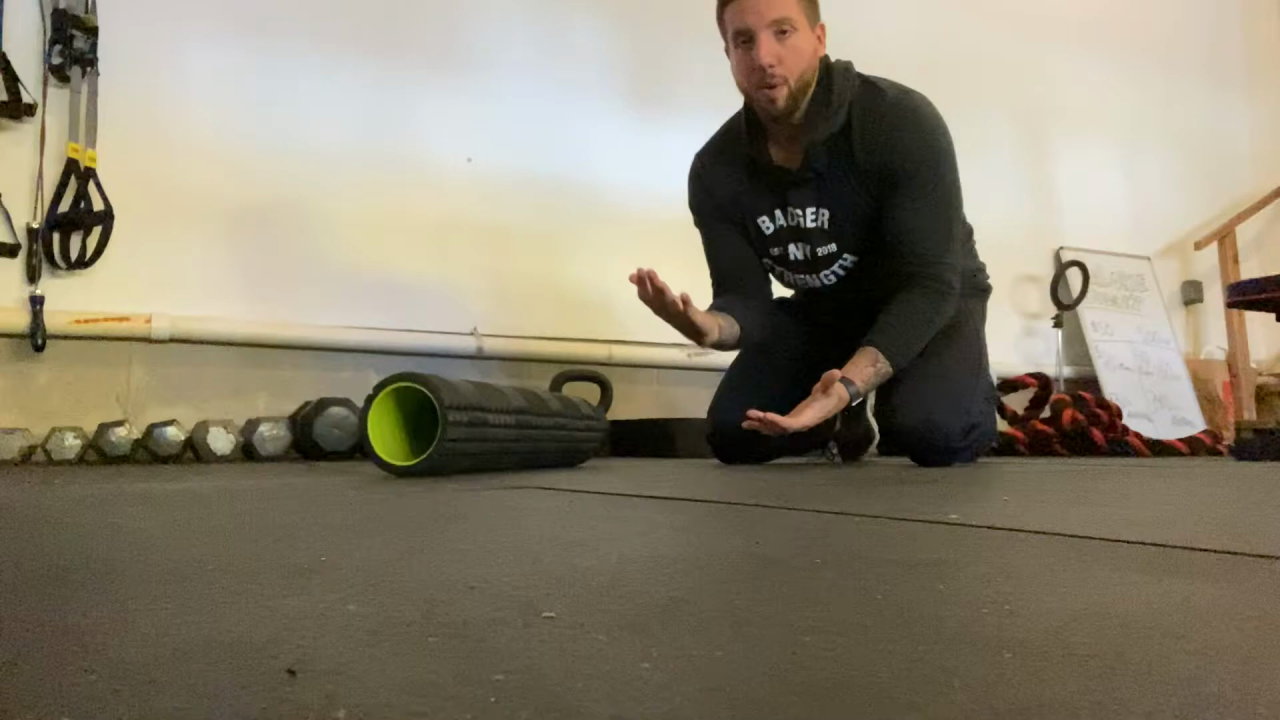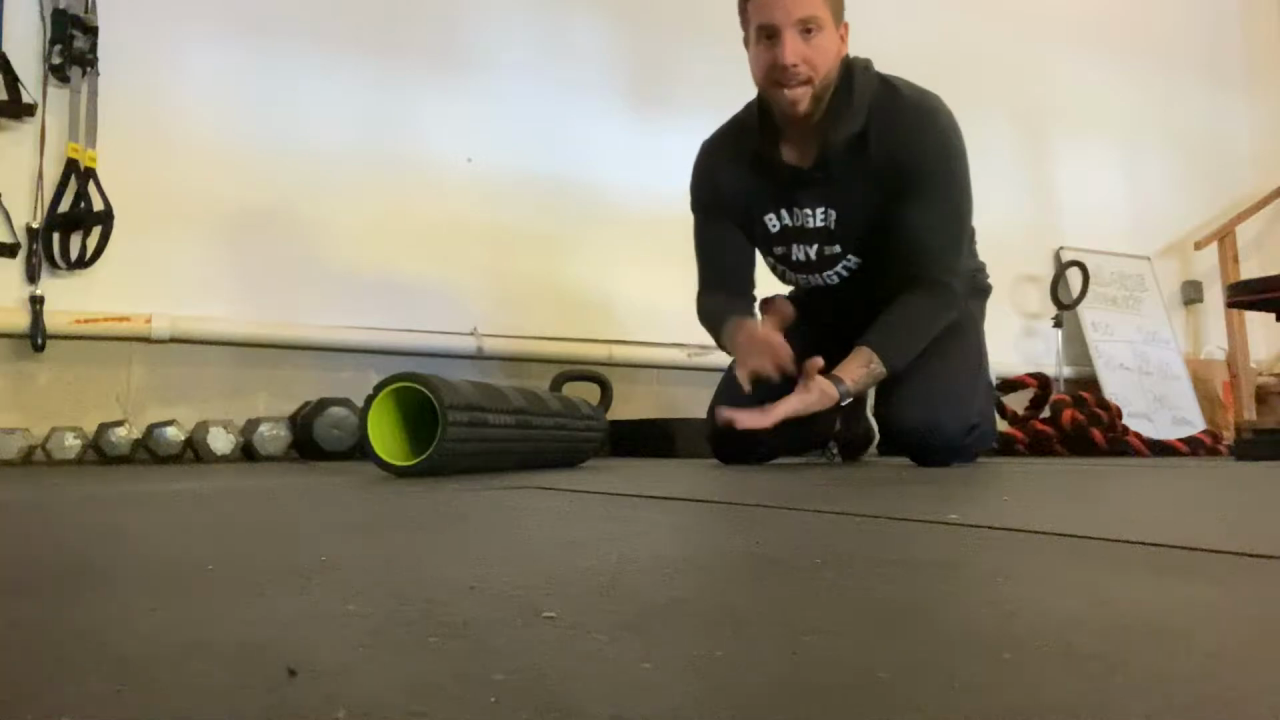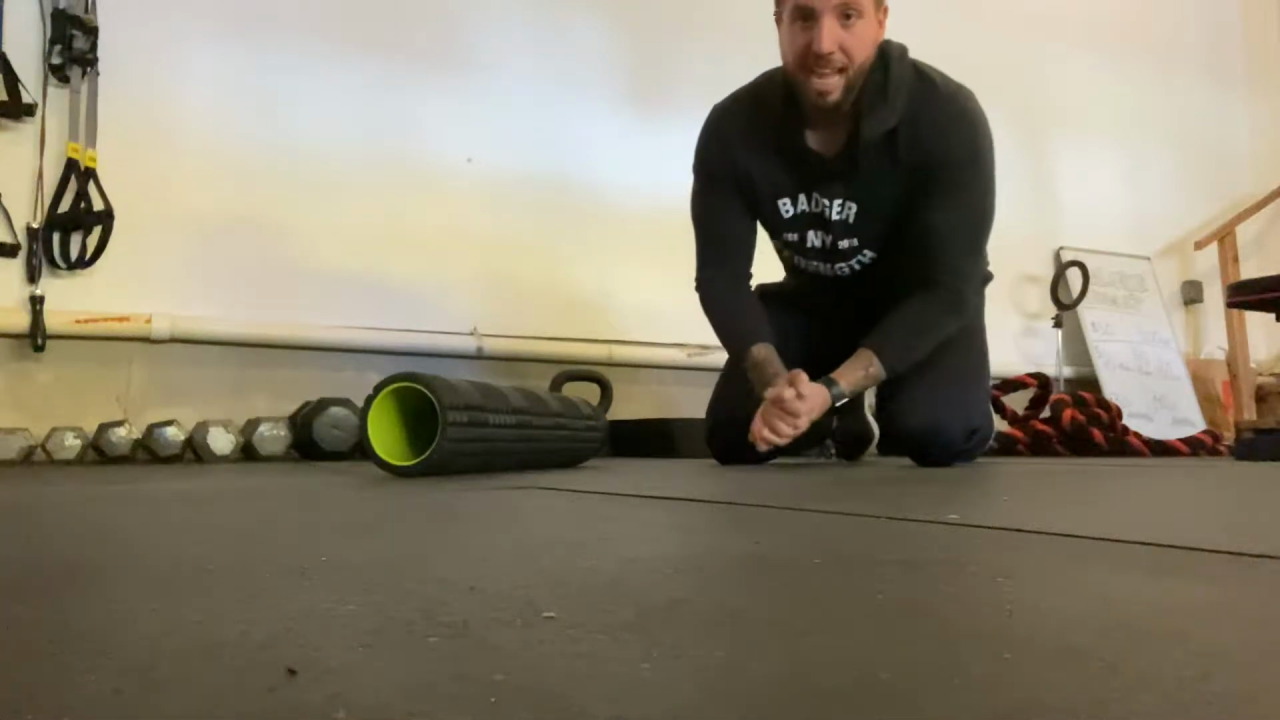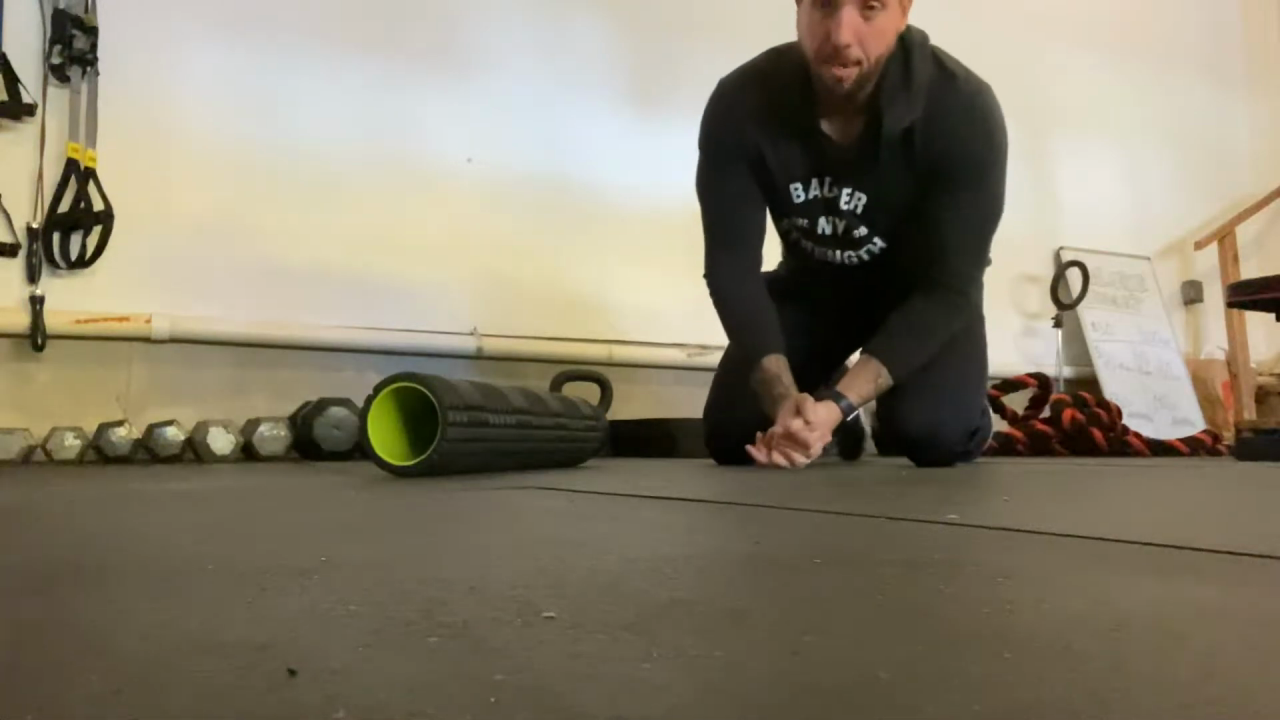
dt=0.4s
person 1, frame 1
left shoulder: (901, 122)
right shoulder: (716, 170)
left elbow: (930, 284)
right elbow: (749, 299)
left wrist: (849, 385)
right wrist: (707, 327)
left hip: (931, 301)
right hip: (824, 307)
left knee: (929, 430)
right knee: (732, 432)
left ankle: (969, 398)
right ankle: (848, 419)
person 1, frame 2
left shoulder: (917, 123)
right shoulder: (723, 159)
left elbow: (935, 287)
right elbow: (723, 291)
left wrist: (836, 385)
right wrist: (739, 332)
left hip: (934, 302)
right hip: (821, 308)
left knee: (932, 430)
right knee: (733, 435)
left ankle: (973, 402)
right ankle: (847, 416)
person 1, frame 3
left shoulder: (947, 117)
right shoulder: (733, 128)
left elbow: (945, 289)
right elbow: (721, 278)
left wrist: (830, 390)
right wrist: (776, 384)
left hip: (925, 300)
right hip: (813, 296)
left knee: (933, 432)
right knee: (733, 436)
right ankle: (845, 415)
person 1, frame 4
left shoulder: (963, 111)
right shoulder: (740, 104)
left elbow: (945, 288)
right elbow: (733, 265)
left wrist: (838, 406)
right wrist: (784, 401)
left hip: (922, 286)
right hip: (809, 281)
left knee: (933, 434)
right knee: (730, 436)
right ankle: (834, 395)
